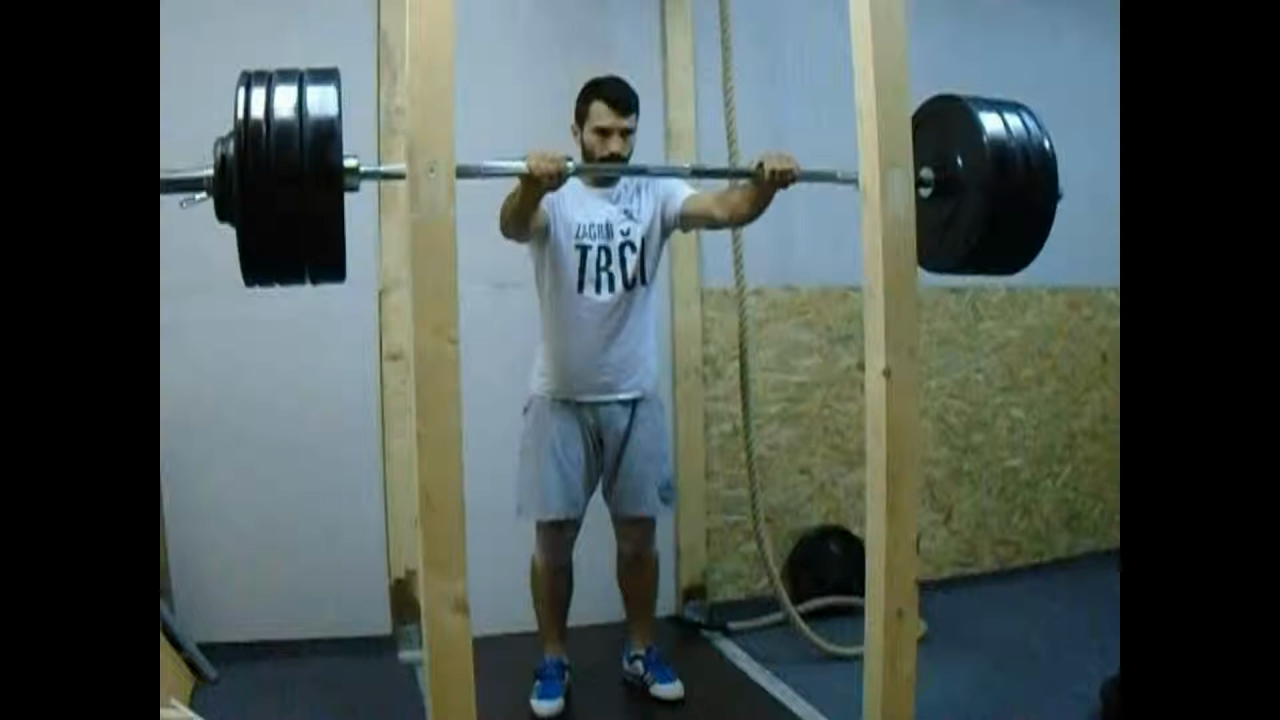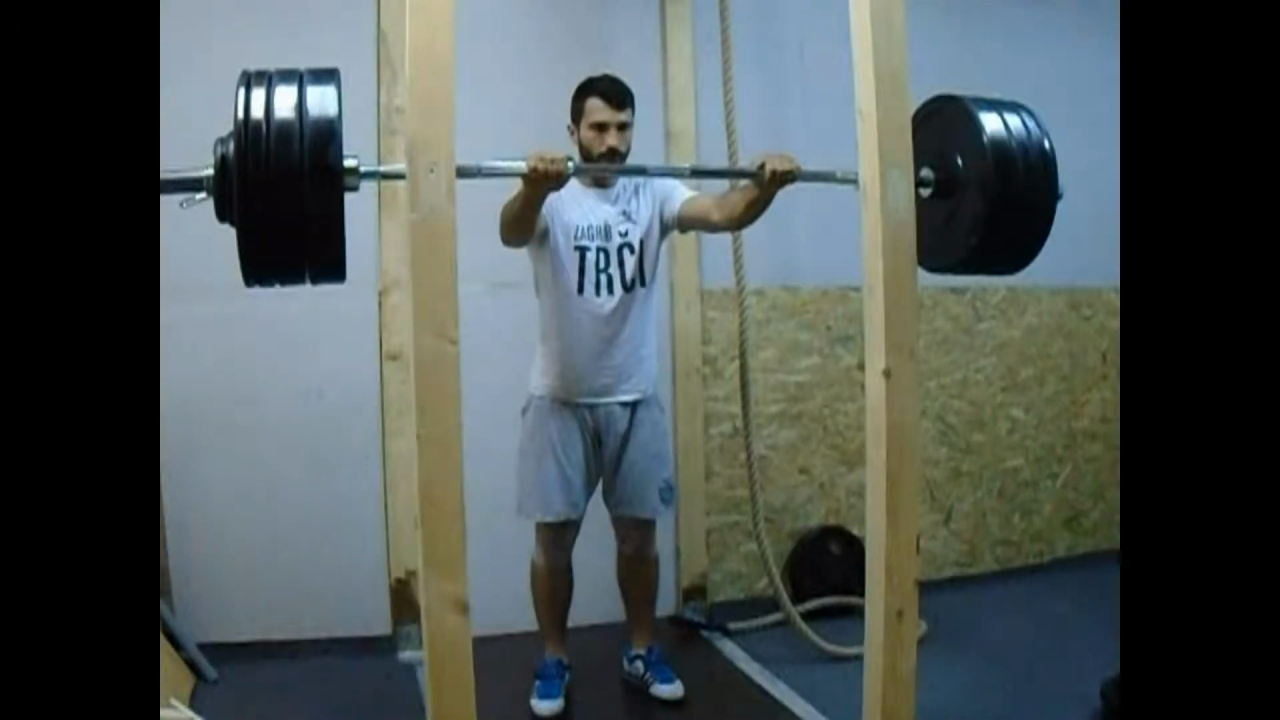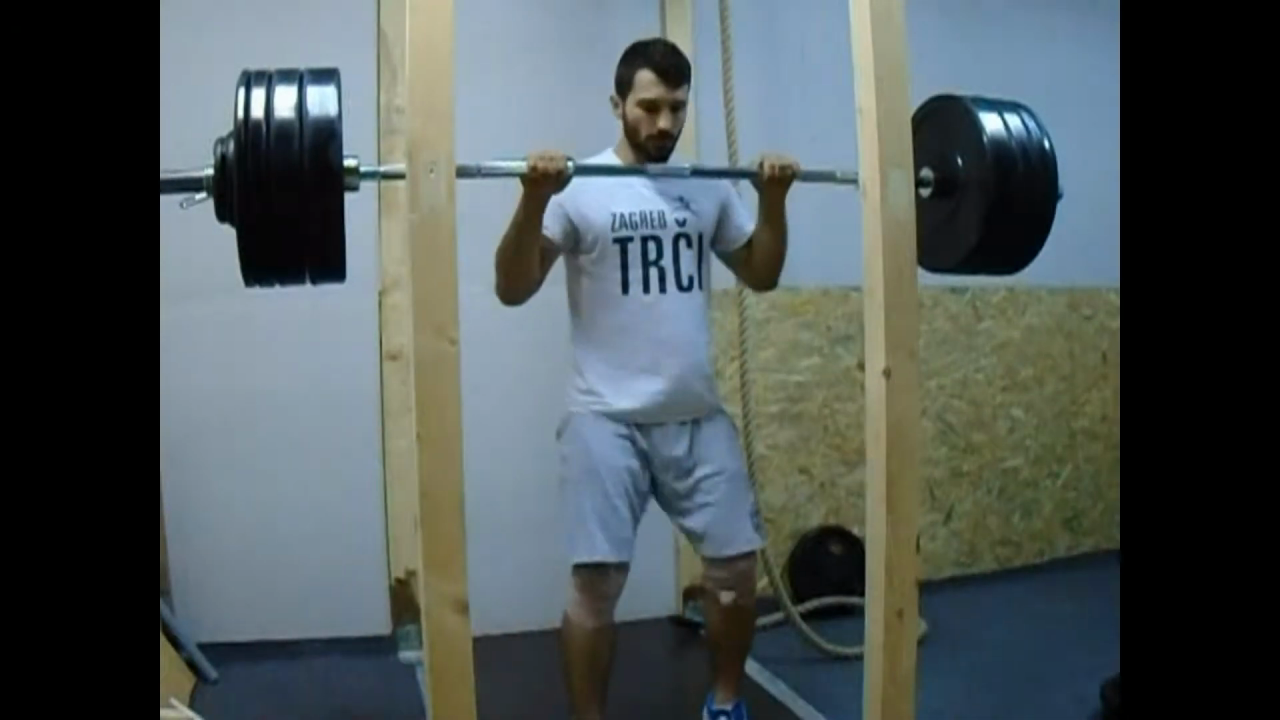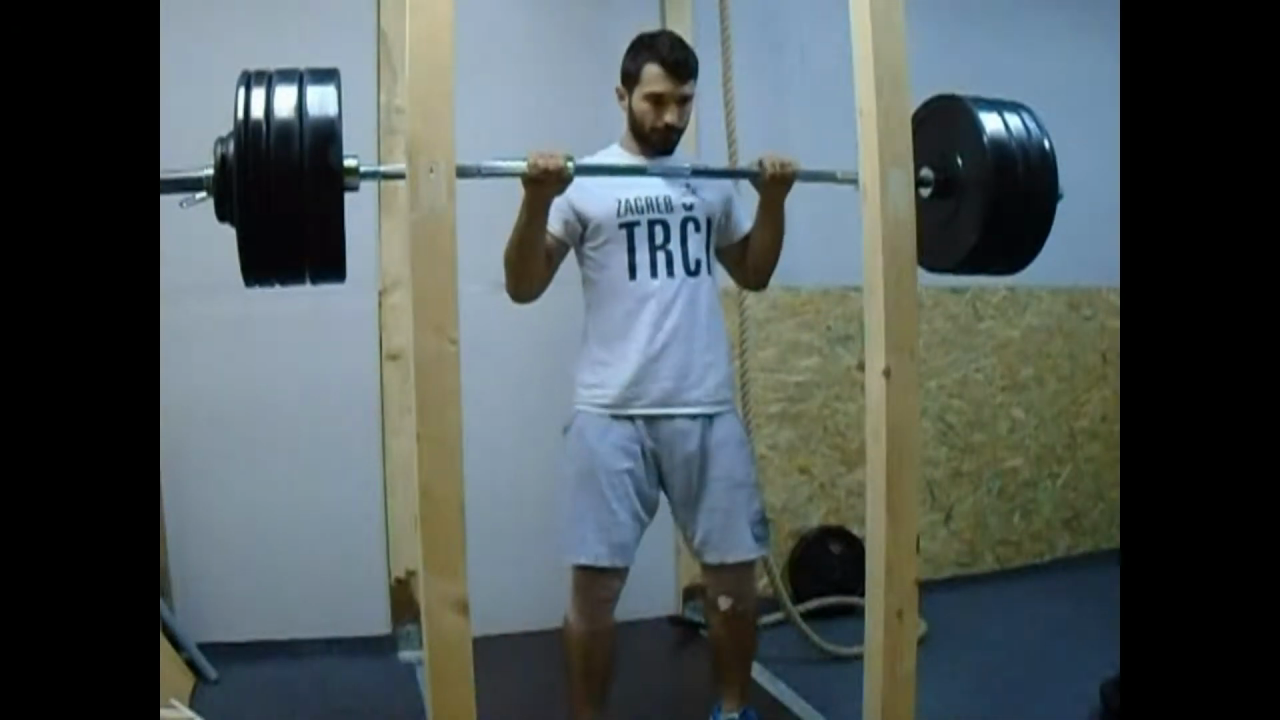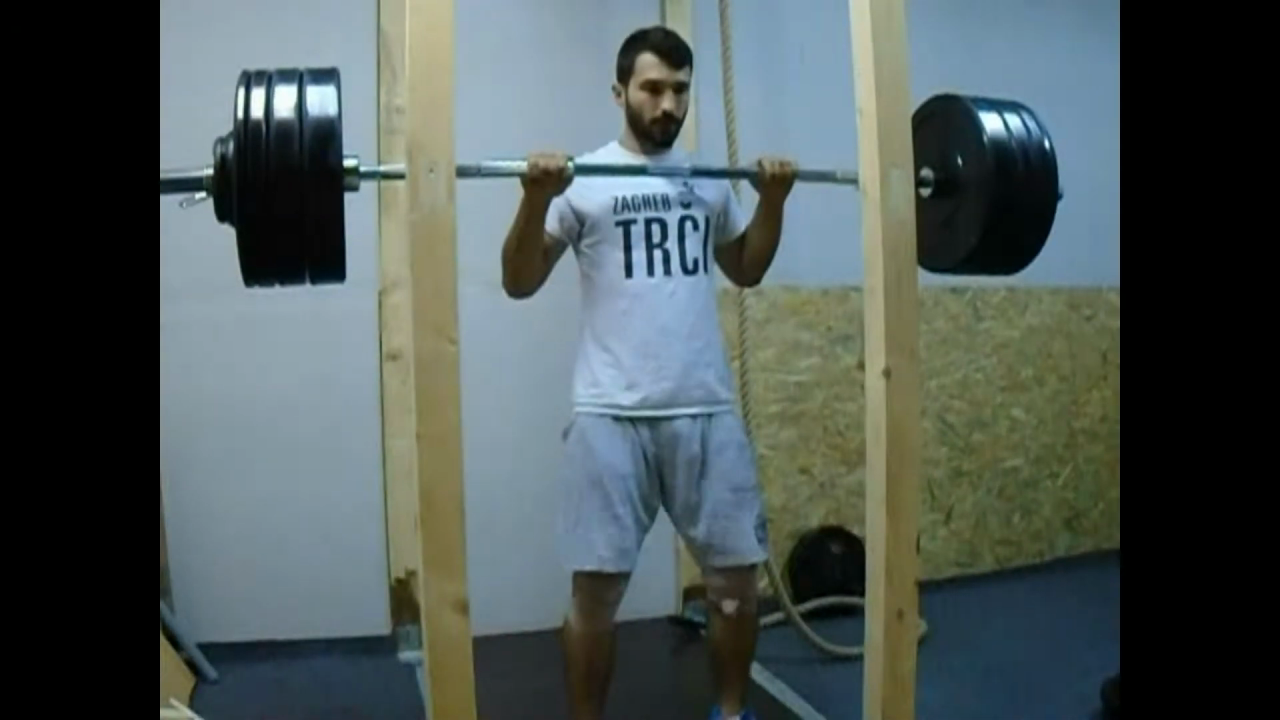
dt=1s
person 1, frame 1
left shoulder: (655, 194)
right shoulder: (553, 198)
left elbow: (723, 210)
right elbow: (513, 224)
left wrist: (766, 185)
right wrist: (532, 183)
left hip: (635, 396)
right hip: (561, 397)
left knee: (639, 532)
right knee: (554, 535)
left ankle: (641, 652)
right ankle: (553, 662)
person 1, frame 2
left shoulder: (653, 194)
right shoulder: (552, 199)
left elbow: (721, 214)
right elbow: (511, 231)
left wrist: (766, 186)
right wrist: (535, 185)
left hip: (635, 397)
right hip: (561, 398)
left knee: (639, 535)
right knee: (554, 536)
left ankle: (641, 652)
right ankle: (554, 661)
person 1, frame 3
left shoulder: (712, 189)
right shoulder: (579, 189)
left elbow: (762, 276)
right elbow: (513, 288)
left wrist: (774, 200)
right wrist: (532, 200)
left hip: (697, 416)
right hip: (604, 418)
left knee: (735, 571)
right knee: (596, 585)
person 1, frame 4
left shoulder: (713, 182)
right shoulder: (585, 184)
left elbow: (753, 273)
right elbow: (524, 286)
left wrist: (774, 199)
right wrist: (535, 200)
left hip: (707, 410)
right hip: (613, 415)
left knee: (734, 575)
right knee: (595, 585)
person 1, frame 5
left shoulder: (710, 179)
right shoulder: (583, 180)
left elbow: (746, 270)
right elbow: (520, 282)
left wrist: (773, 200)
right wrist: (535, 198)
left hip: (707, 410)
right hip: (612, 414)
left knee: (737, 580)
right knee: (596, 589)
